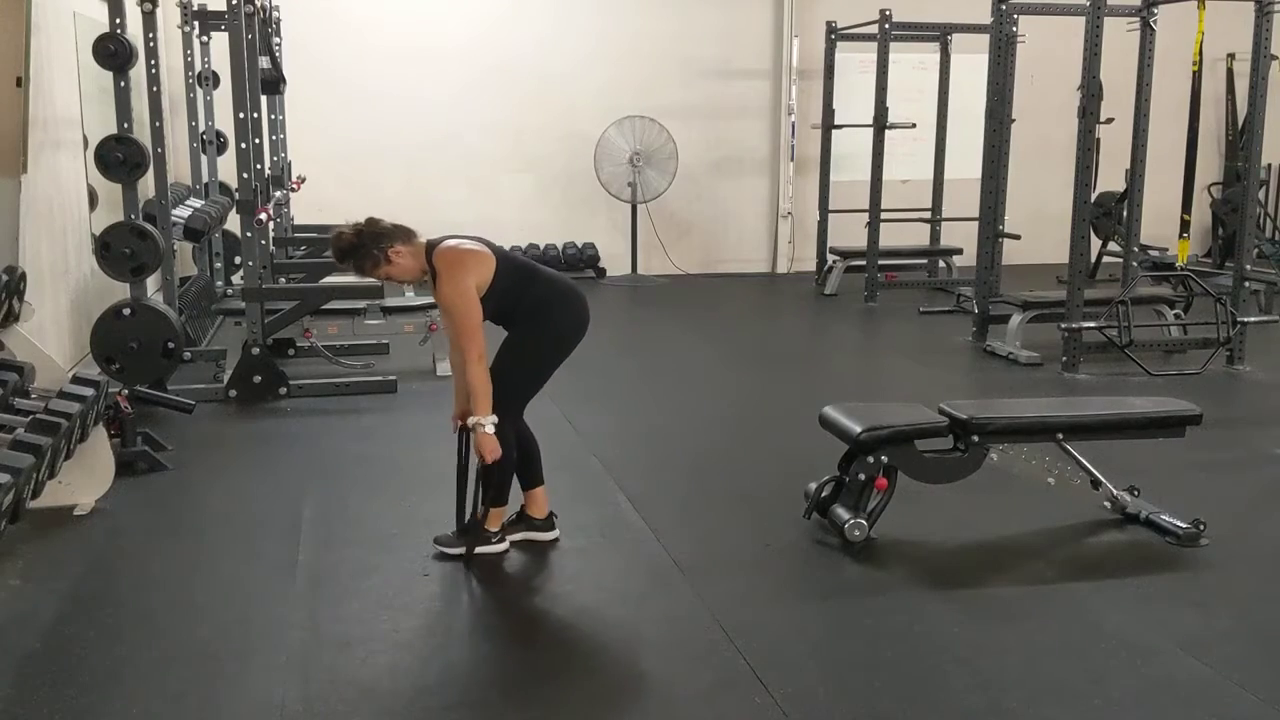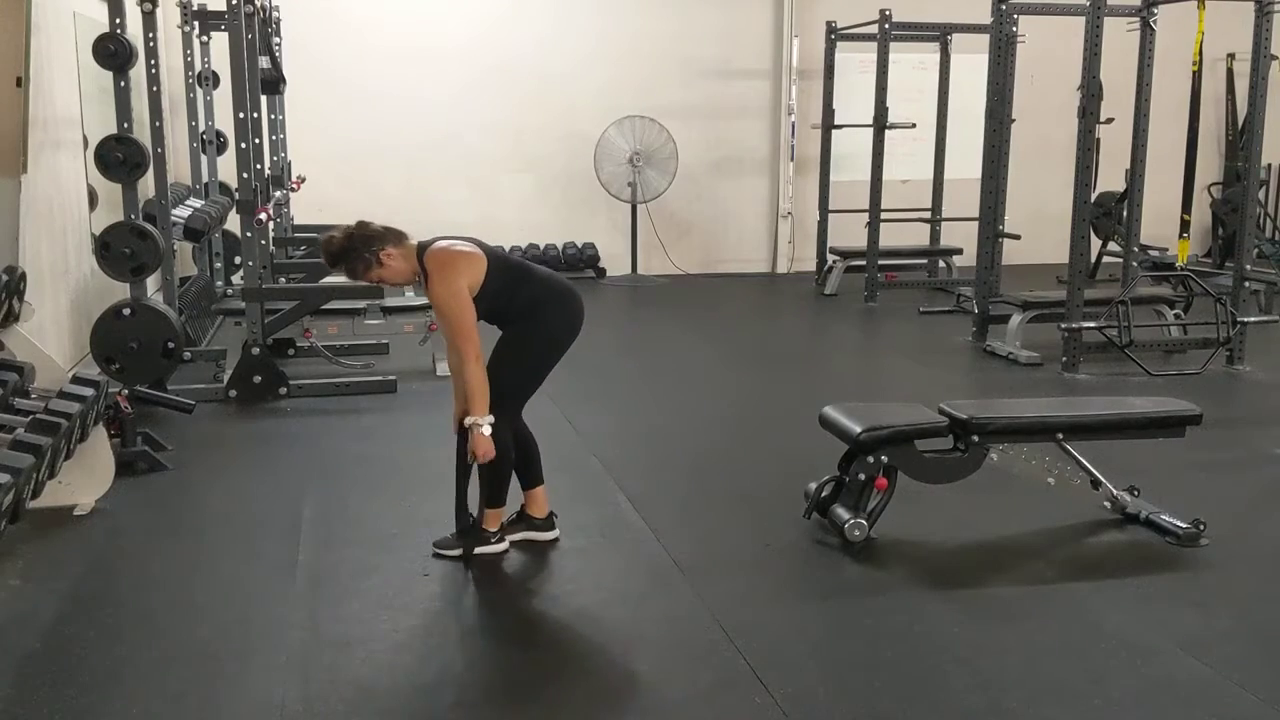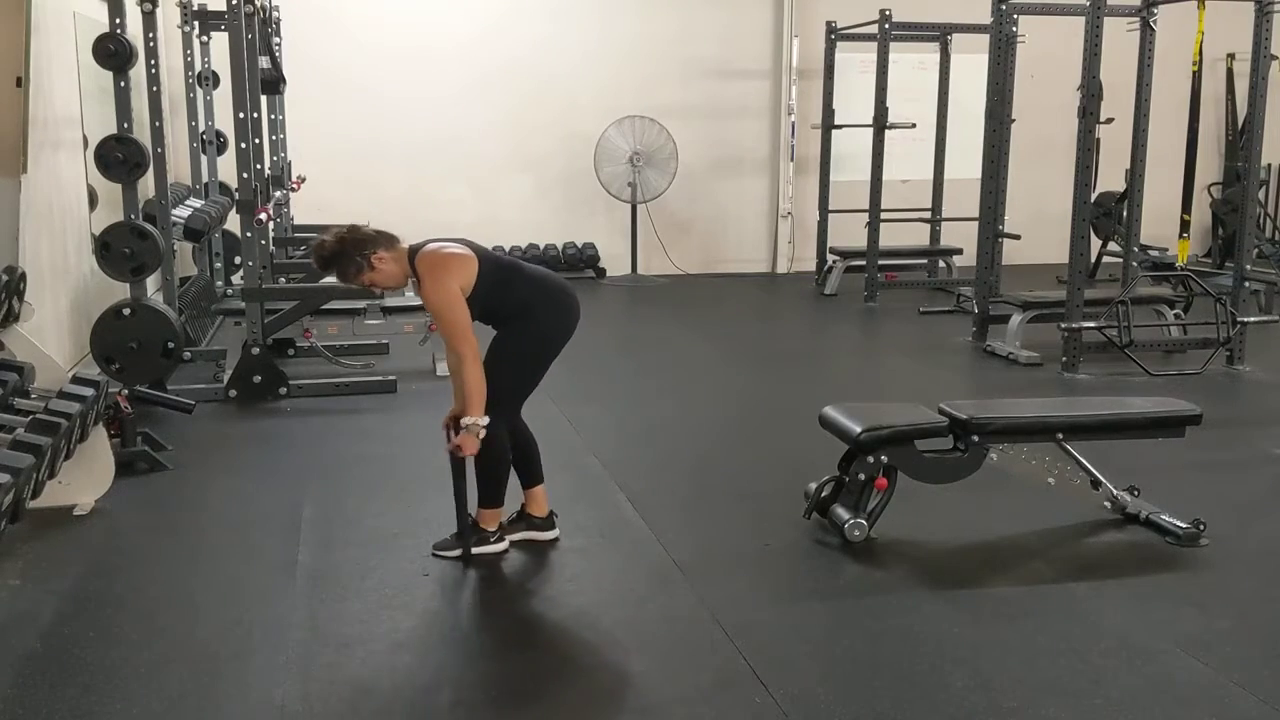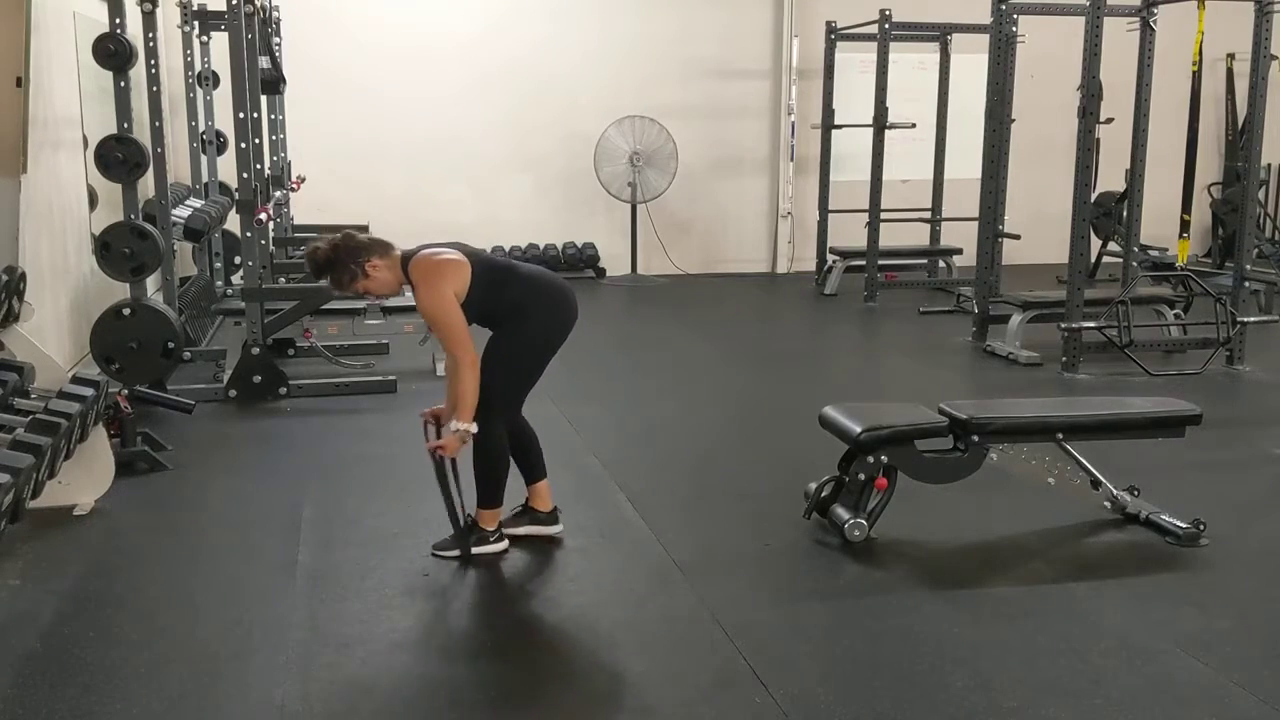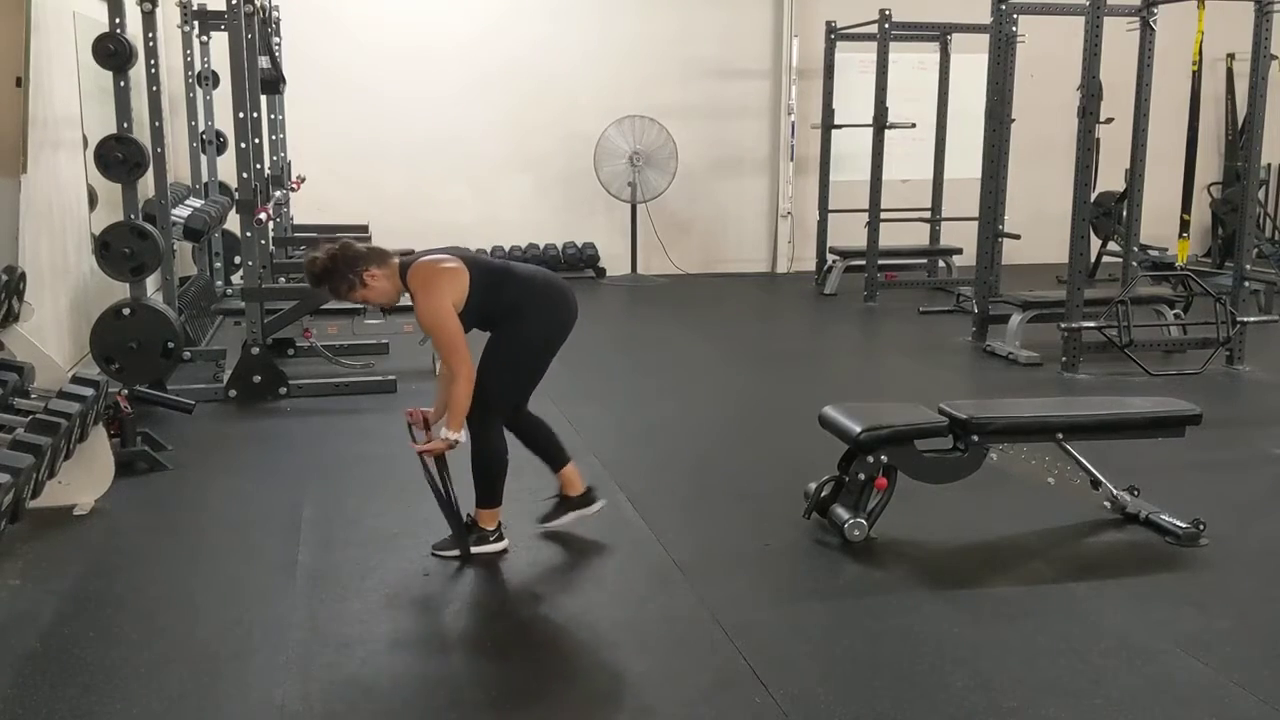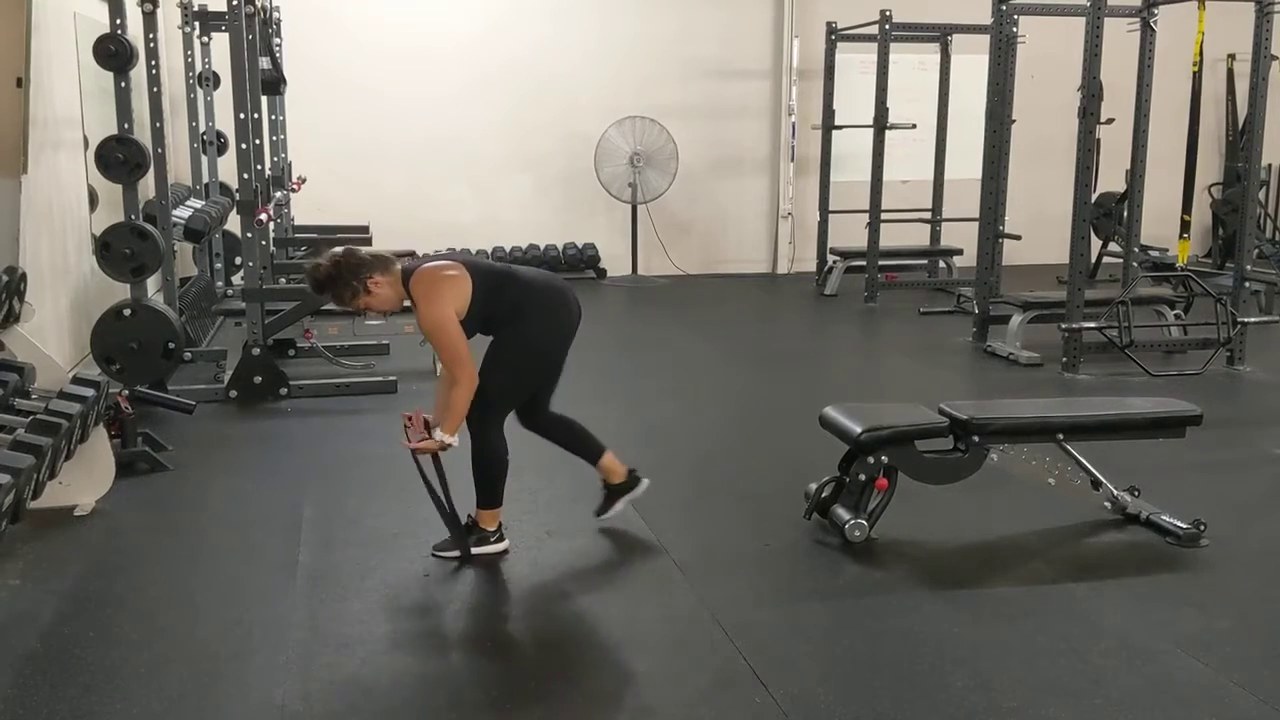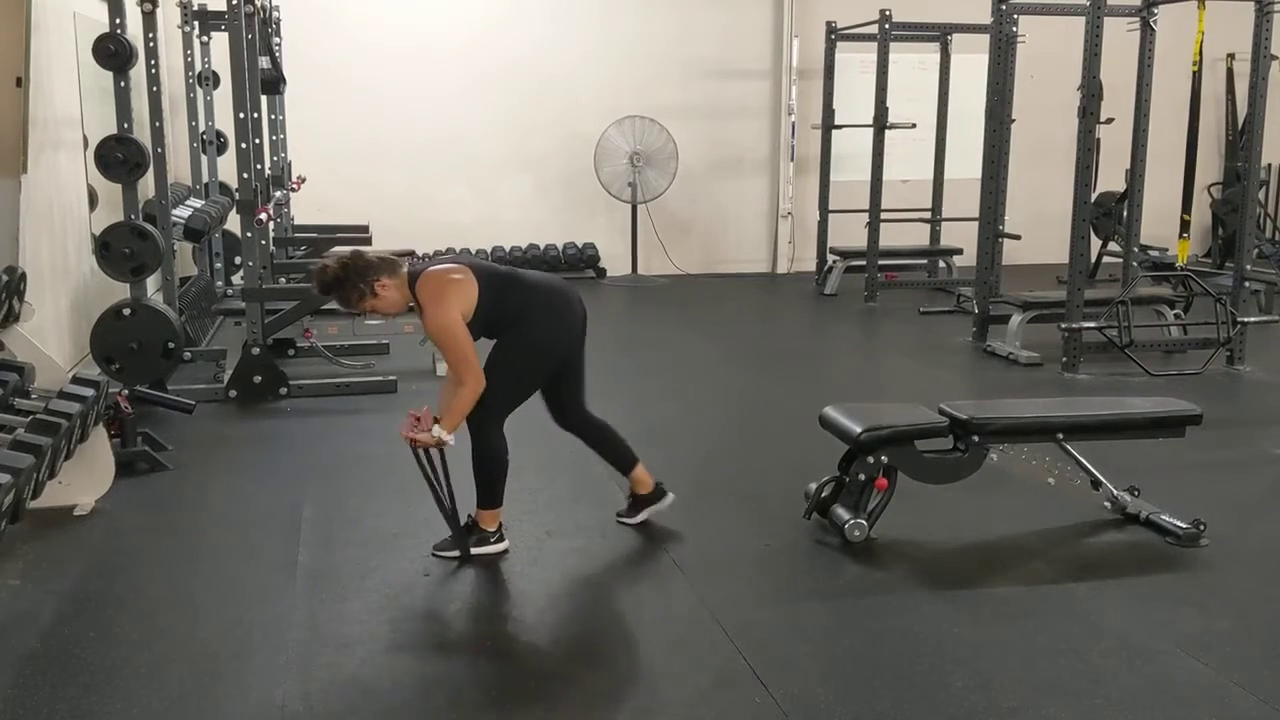
dt=0.1s
person 1, frame 1
left shoulder: (451, 271)
right shoulder: (438, 261)
left elbow: (476, 357)
right elbow: (459, 346)
left wrist: (483, 425)
right wrist: (463, 404)
left hip: (556, 315)
right hip: (551, 313)
left knee: (497, 415)
right knee: (504, 411)
left ankle: (491, 530)
right ankle: (538, 516)
person 1, frame 2
left shoulder: (443, 272)
right shoulder: (431, 262)
left elbow: (472, 357)
right elbow: (456, 346)
left wrist: (479, 426)
right wrist: (462, 406)
left hip: (550, 315)
right hip: (547, 312)
left knee: (494, 415)
right knee: (501, 413)
left ankle: (489, 530)
right ankle: (538, 515)
person 1, frame 3
left shoulder: (434, 276)
right shoulder: (426, 261)
left elbow: (470, 357)
right elbow: (458, 348)
left wrist: (472, 424)
right wrist: (464, 408)
left hip: (544, 313)
right hip: (549, 306)
left knee: (491, 415)
right knee: (502, 412)
left ankle: (489, 529)
right ankle: (537, 514)
person 1, frame 4
left shoulder: (429, 282)
right shoulder: (422, 266)
left elbow: (467, 362)
right elbow: (456, 352)
left wrist: (460, 429)
right wrist: (451, 409)
left hip: (540, 312)
right hip: (546, 304)
left knee: (489, 414)
right knee: (500, 411)
left ankle: (488, 529)
right ankle: (542, 509)
person 1, frame 5
left shoulder: (428, 292)
right shoulder: (416, 271)
left elbow: (463, 372)
right elbow: (453, 357)
left wrist: (450, 433)
right wrist: (439, 412)
left hip: (537, 313)
right hip: (547, 301)
left knee: (483, 418)
right knee: (508, 410)
left ankle: (487, 531)
right ankle: (575, 491)
person 1, frame 6
left shoulder: (431, 299)
right shoulder: (422, 276)
left elbow: (466, 378)
right elbow: (455, 363)
left wrist: (444, 436)
right wrist: (437, 417)
left hip: (543, 317)
right hip: (557, 305)
left knee: (485, 419)
right knee: (533, 413)
left ankle: (488, 530)
right ankle: (621, 479)
person 1, frame 7
left shoulder: (435, 303)
right shoulder: (428, 281)
left elbow: (473, 381)
right elbow: (461, 363)
left wrist: (440, 433)
right wrist: (439, 415)
left hip: (544, 324)
right hip: (563, 307)
left knee: (484, 418)
right knee: (569, 413)
left ankle: (488, 530)
right ankle: (647, 490)
